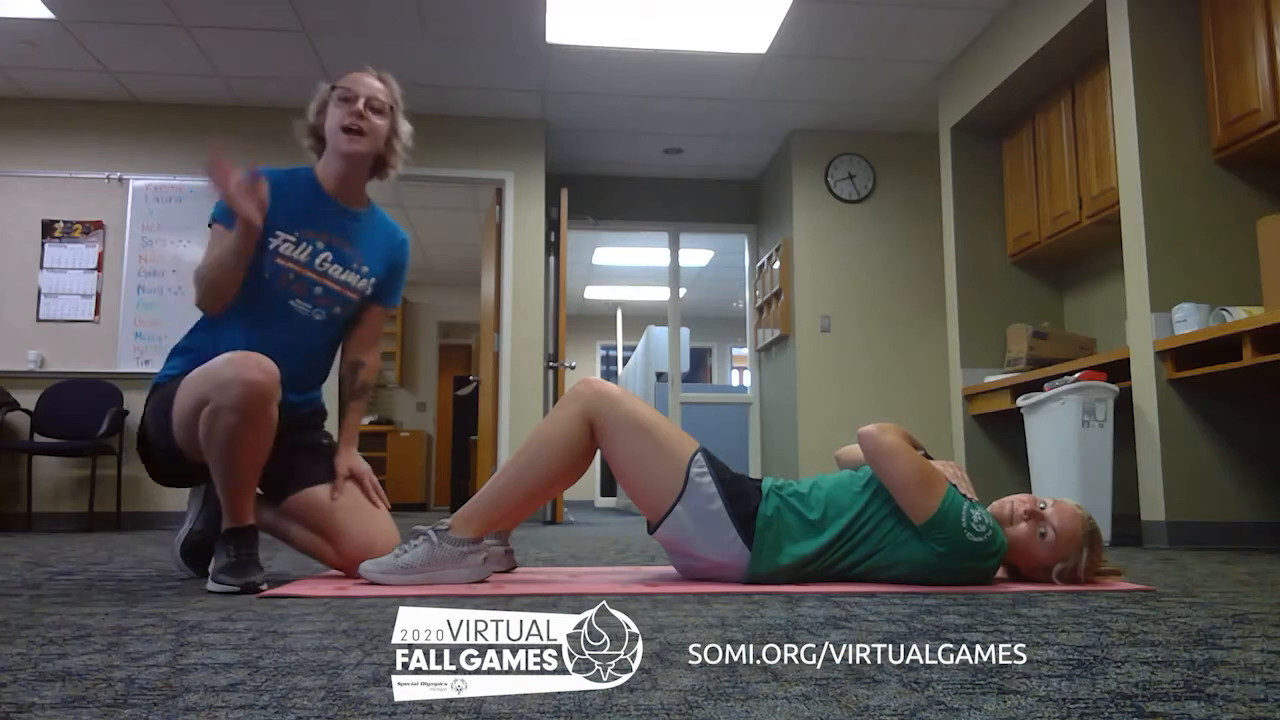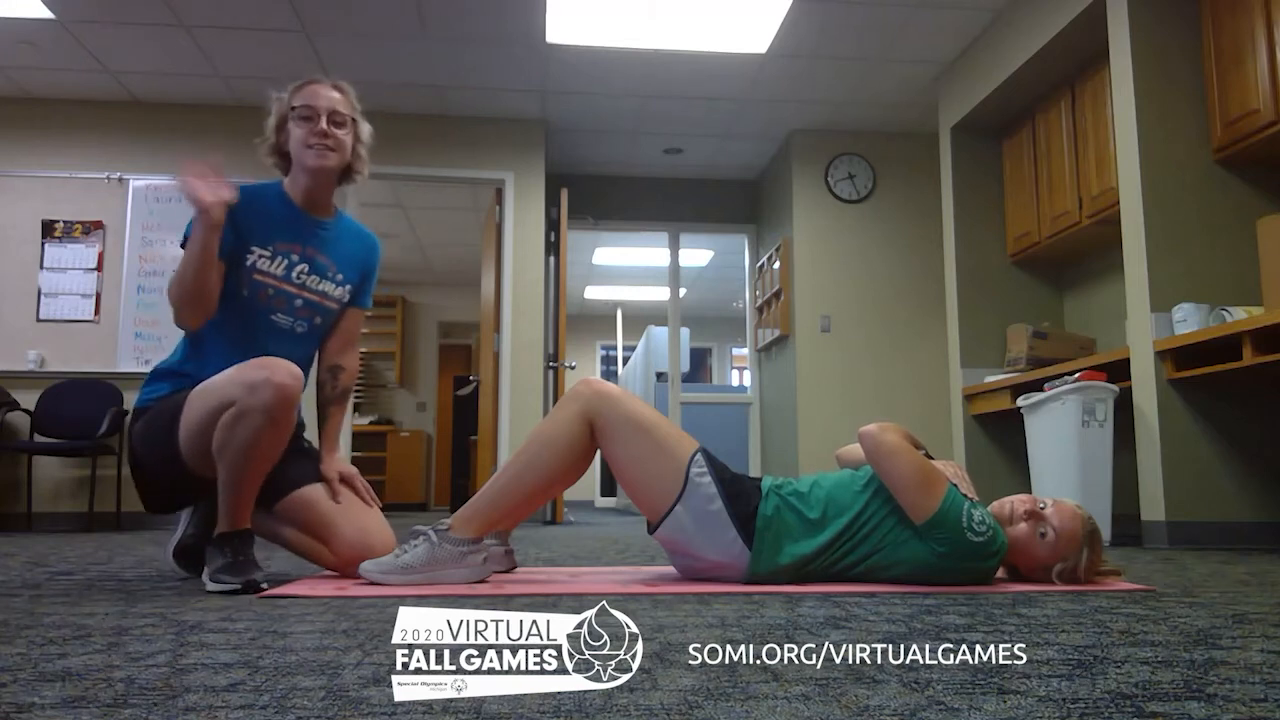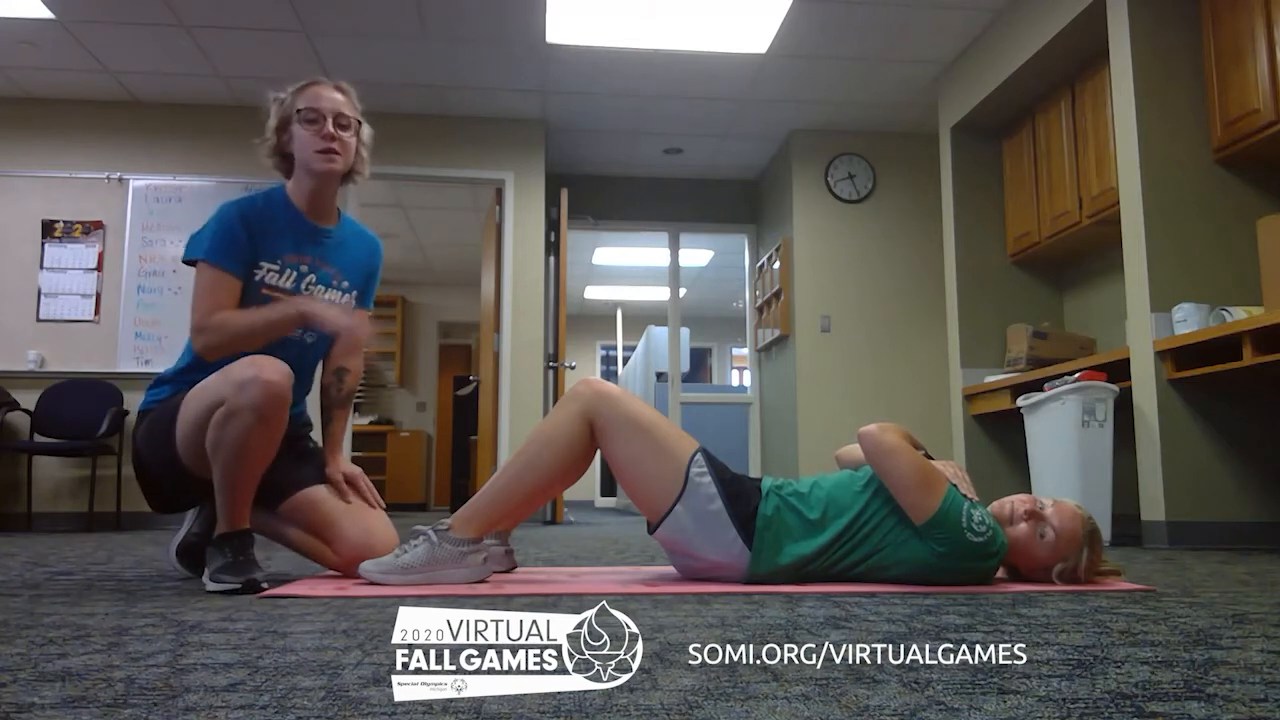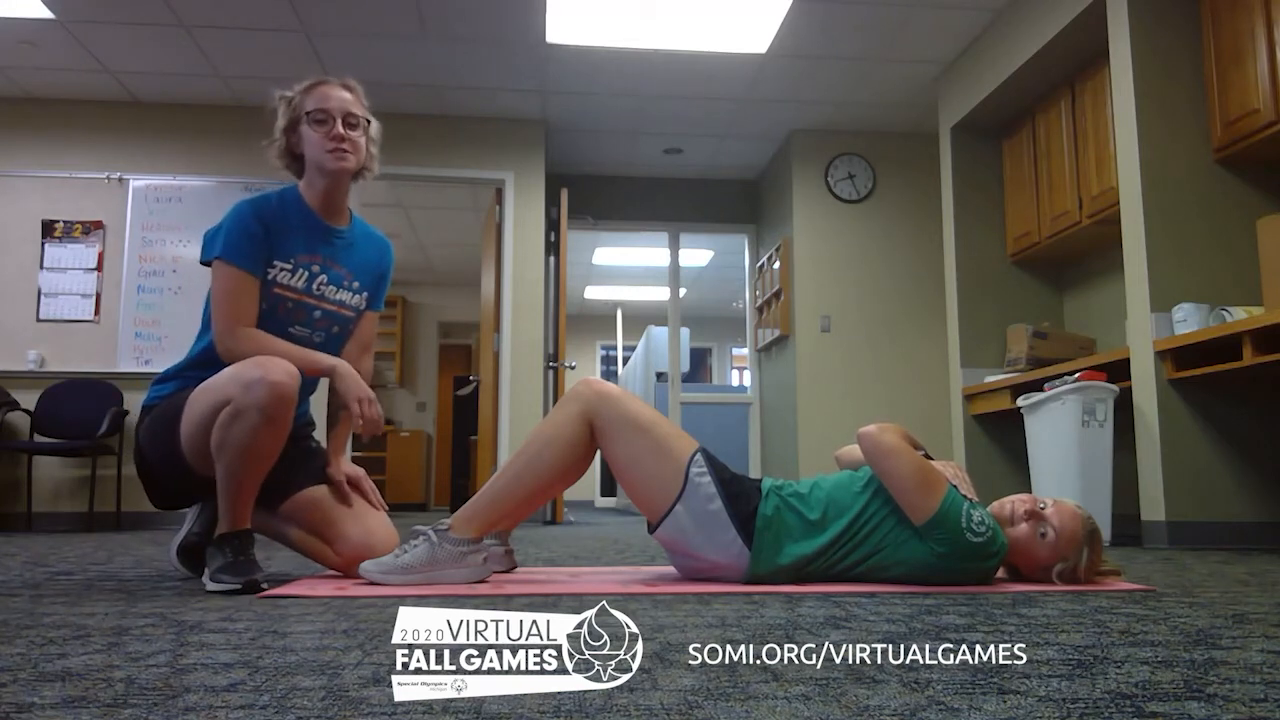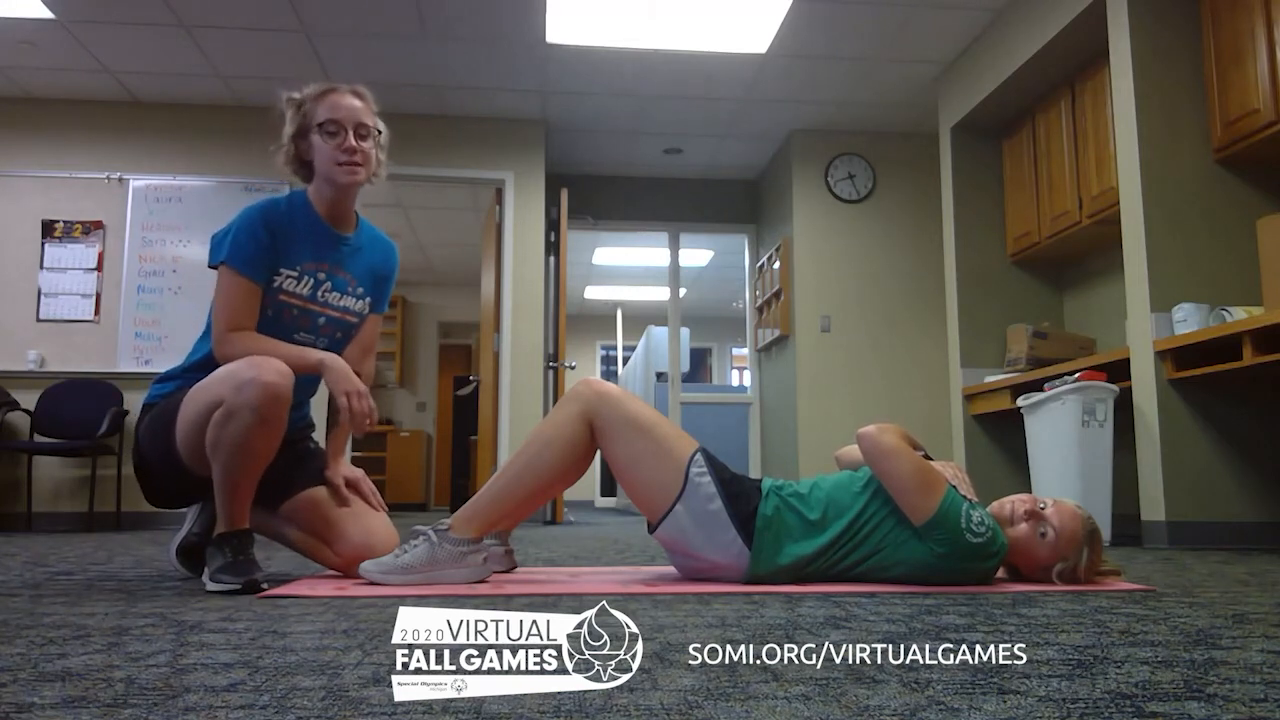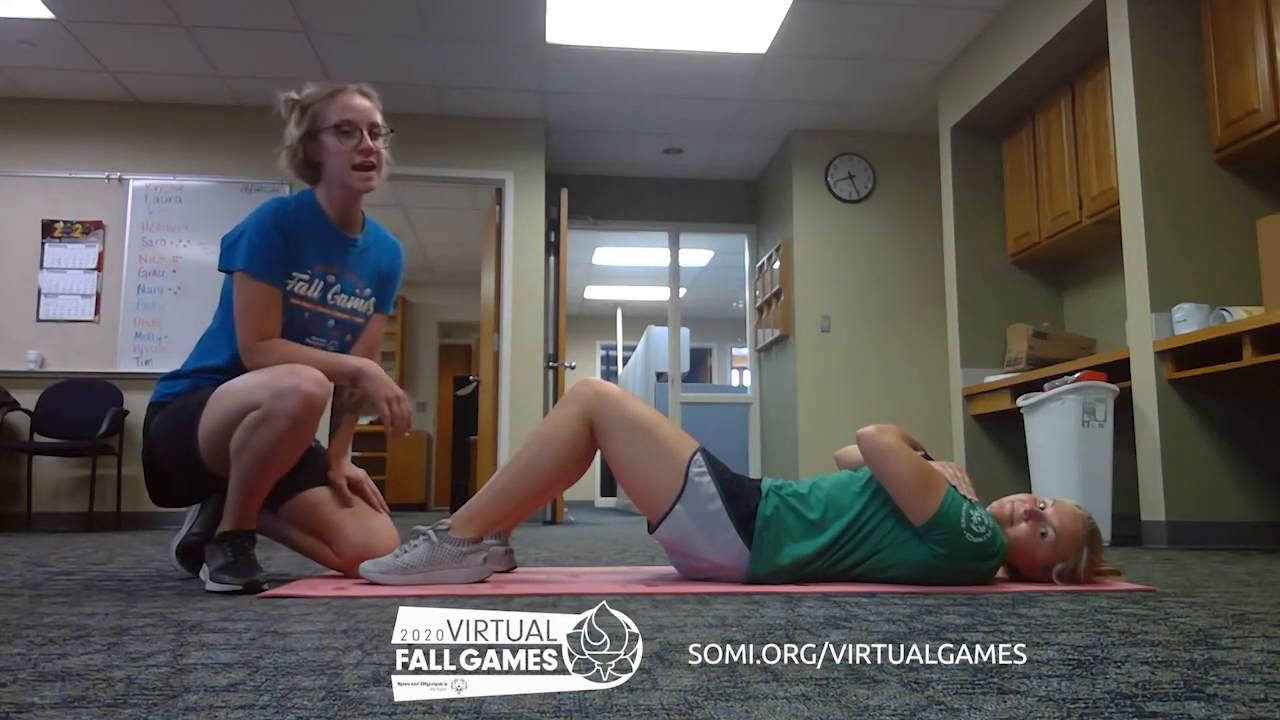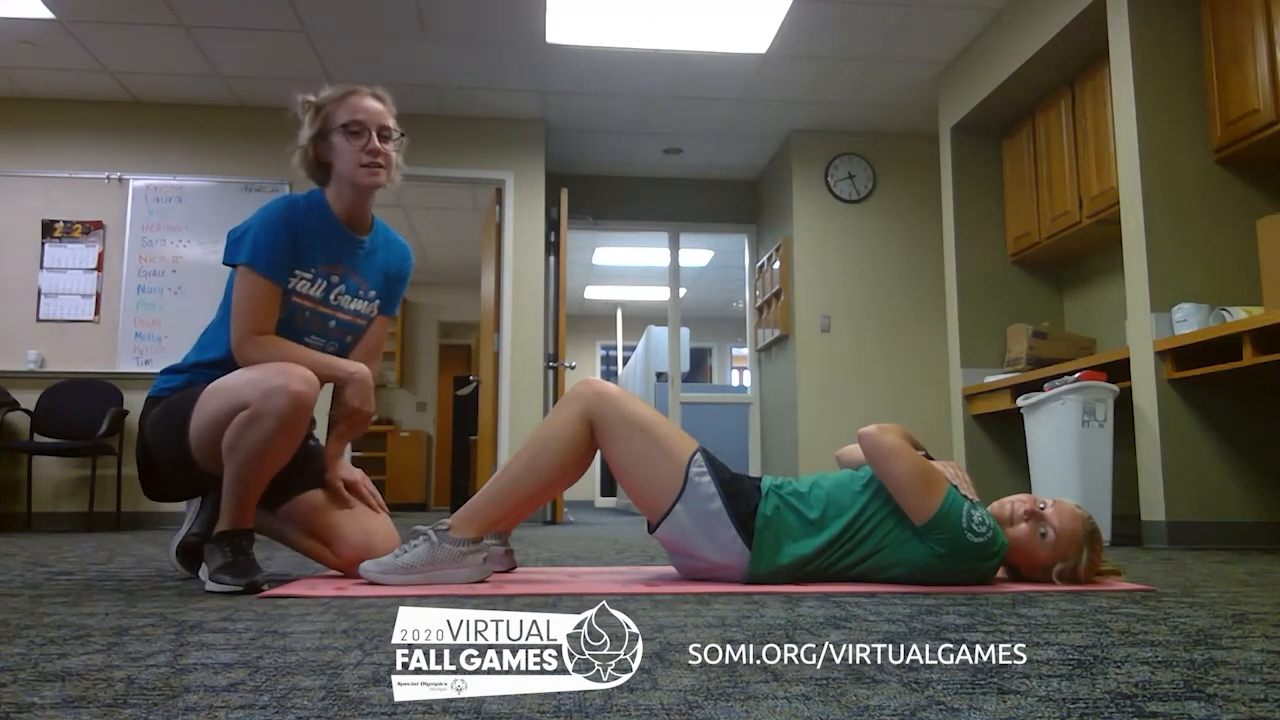
dt=0.5s
person 1, frame 1
left shoulder: (970, 539)
right shoulder: (967, 533)
left elbow: (875, 438)
right elbow: (852, 460)
left wrist: (926, 463)
right wrist: (931, 467)
left hip: (740, 529)
right hip: (744, 528)
left knee: (593, 396)
right knee: (601, 408)
left ankle: (454, 542)
right ankle: (477, 541)
person 1, frame 2
left shoulder: (970, 537)
right shoulder: (970, 528)
left elbow: (875, 437)
right elbow: (854, 459)
left wrist: (924, 462)
right wrist: (932, 465)
left hip: (740, 530)
right hip: (746, 526)
left knee: (593, 396)
right knee: (599, 409)
left ankle: (455, 542)
right ankle: (473, 540)
person 1, frame 3
left shoulder: (971, 539)
right shoulder: (968, 529)
left elbow: (874, 437)
right elbow: (851, 459)
left wrist: (927, 464)
right wrist: (933, 465)
left hip: (740, 530)
right hip: (745, 526)
left knee: (592, 396)
right knee: (601, 407)
left ankle: (456, 542)
right ankle: (479, 540)
person 1, frame 4
left shoulder: (970, 536)
right shoulder: (972, 535)
left elbow: (873, 439)
right elbow: (852, 459)
left wrist: (925, 462)
right wrist: (930, 465)
left hip: (739, 530)
right hip: (745, 530)
left knee: (593, 396)
right knee: (599, 411)
left ankle: (455, 542)
right ankle: (478, 540)
person 1, frame 5
left shoulder: (969, 538)
right shoulder: (968, 530)
left elbow: (874, 438)
right elbow: (852, 460)
left wrist: (924, 464)
right wrist: (932, 467)
left hip: (738, 530)
right hip: (744, 527)
left knee: (593, 396)
right knee: (601, 409)
left ankle: (454, 542)
right ankle: (472, 542)
person 1, frame 6
left shoulder: (969, 537)
right shoulder: (970, 536)
left elbow: (873, 439)
right elbow: (853, 460)
left wrist: (922, 461)
right wrist: (931, 466)
left hip: (739, 530)
right hip: (745, 527)
left knee: (593, 396)
right knee: (599, 411)
left ankle: (454, 542)
right ankle: (477, 540)
person 1, frame 7
left shoulder: (970, 538)
right shoulder: (971, 535)
left elbow: (875, 439)
right elbow: (852, 460)
left wrist: (928, 465)
right wrist: (933, 467)
left hip: (738, 529)
right hip: (744, 527)
left knee: (593, 396)
right knee: (601, 408)
left ankle: (455, 542)
right ankle: (476, 541)
person 2, frame 1
left shoulder: (389, 241)
right shoulder: (264, 189)
left elbow: (362, 352)
right elbow: (210, 300)
left wrist: (347, 446)
right wrist: (246, 226)
left hip: (293, 418)
right hip: (196, 394)
left knee: (374, 551)
right knee: (250, 373)
left ankle: (235, 507)
right ankle: (232, 531)
person 2, frame 2
left shoulder: (360, 246)
right shoulder: (240, 207)
left elbow: (340, 357)
right elbow: (190, 317)
left wrist: (329, 451)
right wrist: (208, 221)
left hip: (274, 435)
right hip: (176, 416)
left knee: (370, 551)
right knee: (275, 378)
left ankle: (220, 509)
right ankle: (227, 535)
person 2, frame 3
left shoulder: (364, 249)
right shoulder: (241, 218)
left elbow: (347, 361)
right elbow: (208, 336)
left wrist: (335, 453)
right wrist: (308, 311)
left hip: (280, 434)
right hip: (182, 421)
left knee: (374, 550)
right knee: (266, 376)
left ankle: (223, 513)
right ankle: (228, 537)
person 2, frame 4
left shoulder: (376, 250)
right shoulder: (254, 217)
left elbow: (358, 363)
right elbow: (231, 338)
left wrist: (337, 455)
right wrist: (333, 368)
left hip: (285, 434)
right hip: (186, 417)
left knee: (374, 551)
right knee: (273, 378)
left ankle: (224, 509)
right ankle: (228, 534)
person 2, frame 5
left shoulder: (380, 253)
right shoulder: (263, 222)
left elbow: (357, 368)
right elbow: (228, 342)
left wrist: (337, 456)
right wrist: (325, 361)
left hip: (280, 436)
right hip: (185, 419)
left knee: (373, 549)
right knee: (265, 378)
left ankle: (231, 511)
right ankle: (226, 534)
person 2, frame 6
left shoulder: (384, 252)
right shoulder: (274, 223)
left elbow: (358, 369)
right elbow: (257, 351)
left wrist: (337, 457)
right wrist: (361, 369)
left hip: (282, 437)
right hip: (191, 418)
left knee: (375, 550)
right knee: (301, 387)
left ankle: (228, 508)
right ankle: (228, 531)
person 2, frame 7
left shoulder: (393, 254)
right shoulder: (282, 220)
left elbow: (363, 369)
right elbow: (249, 345)
left wrist: (334, 456)
right wrist: (347, 372)
left hip: (281, 434)
right hip: (190, 409)
left knee: (374, 551)
right knee: (290, 385)
left ankle: (233, 509)
right ankle: (226, 533)
